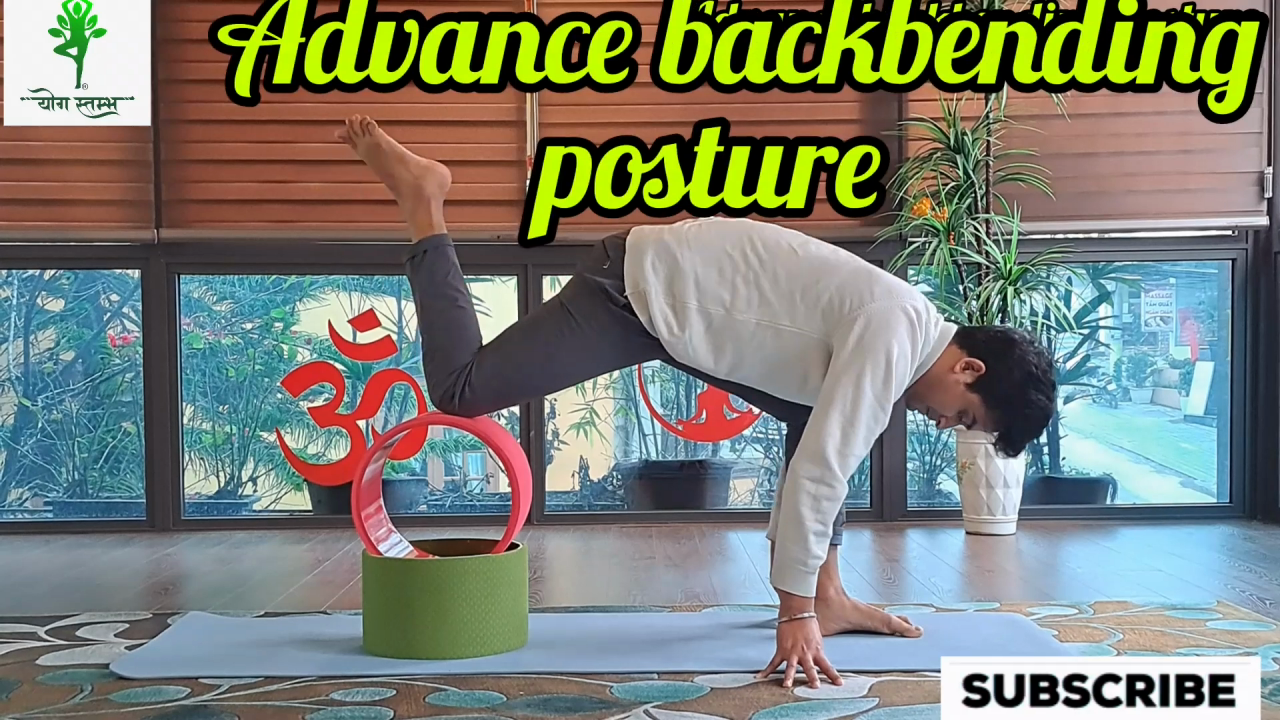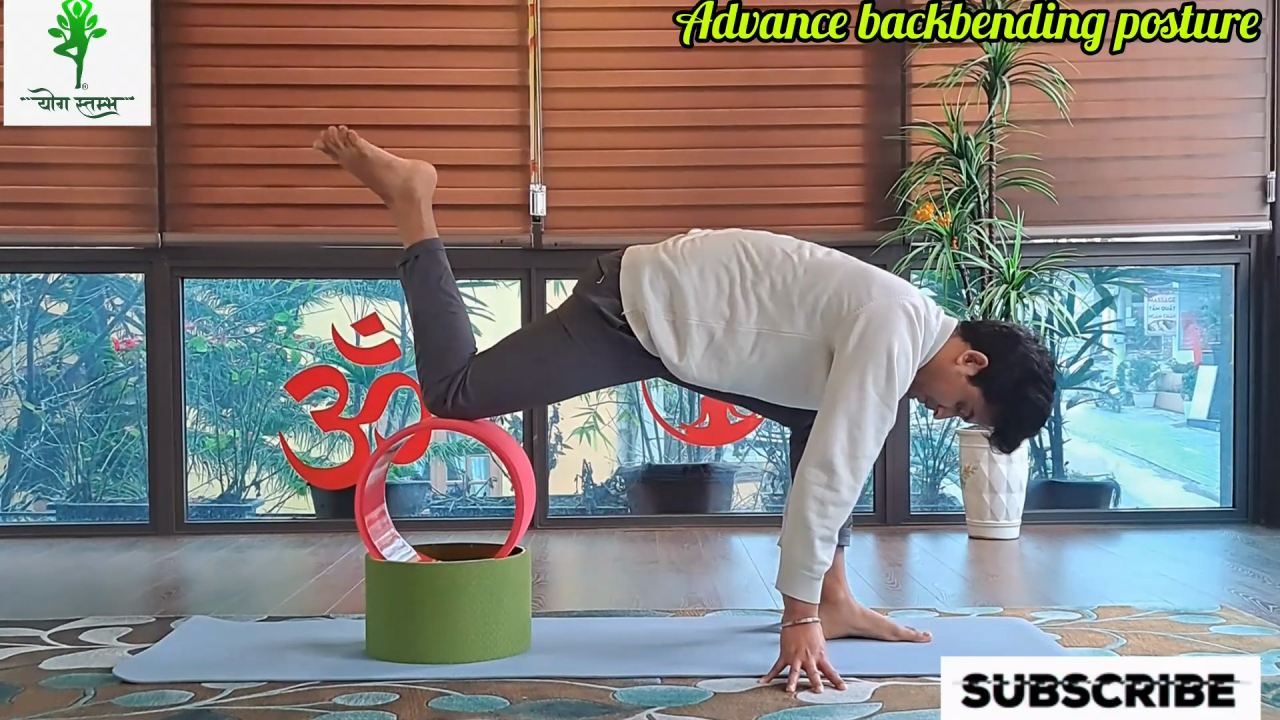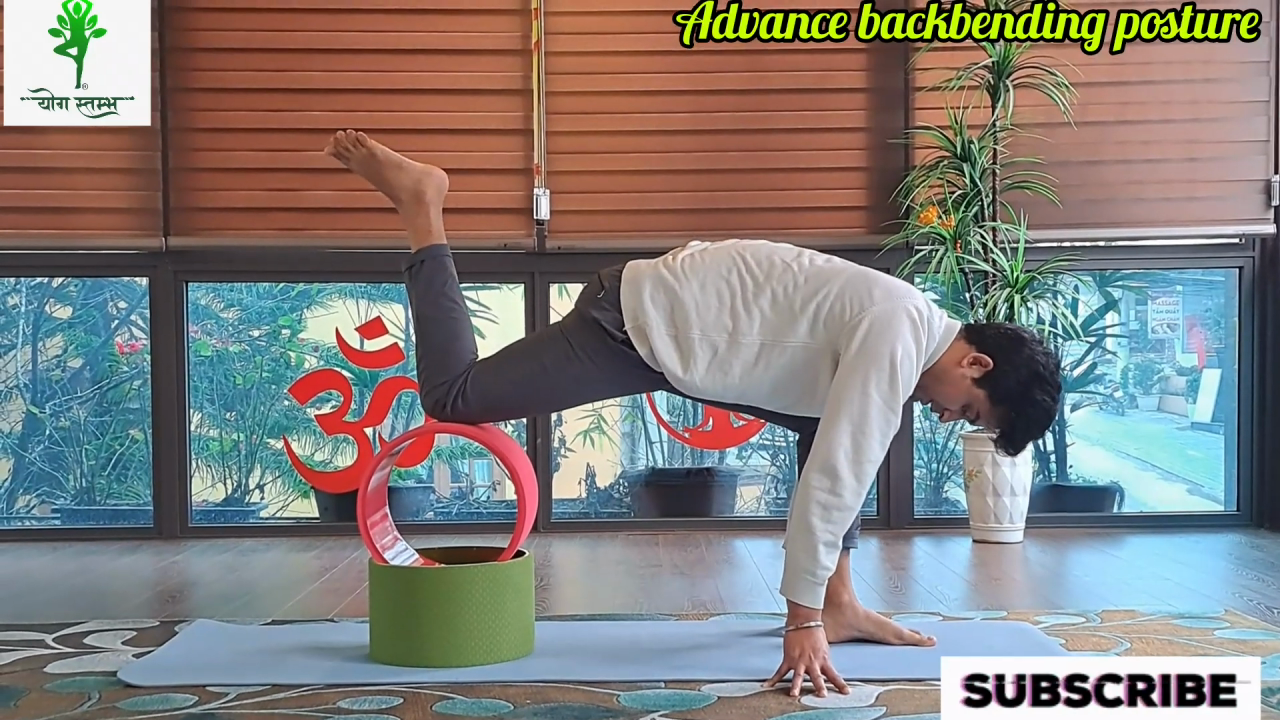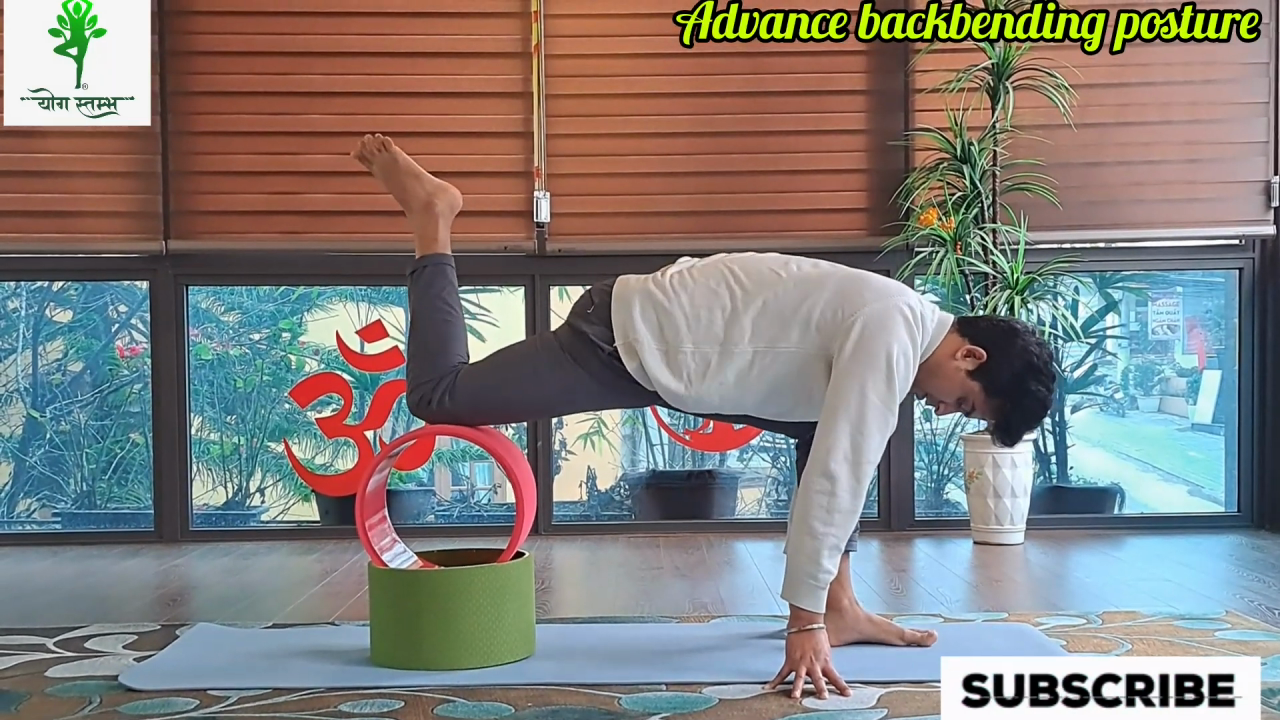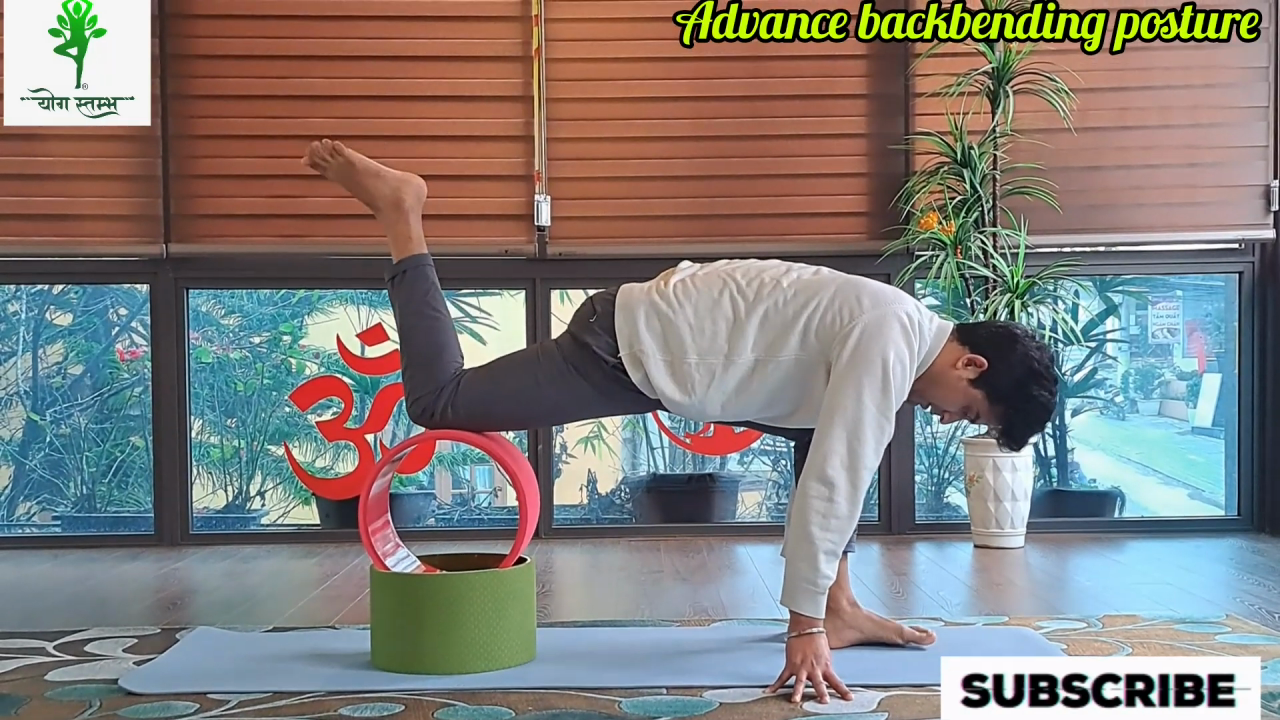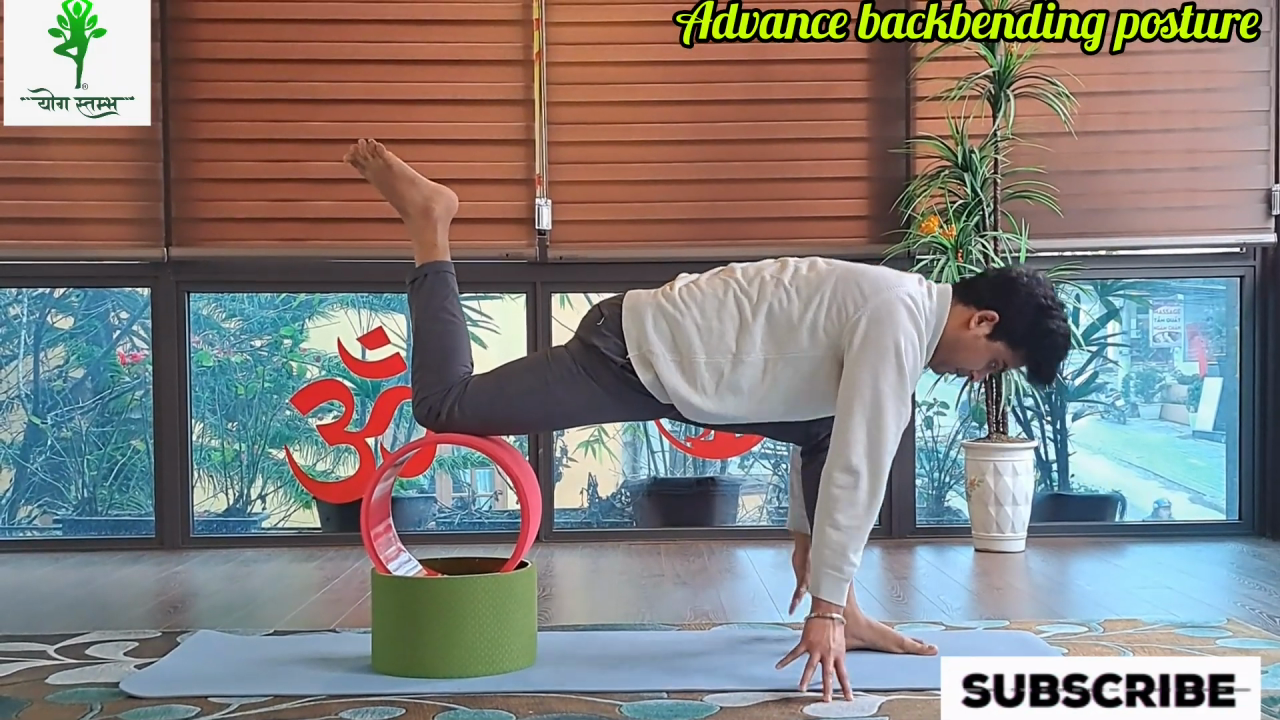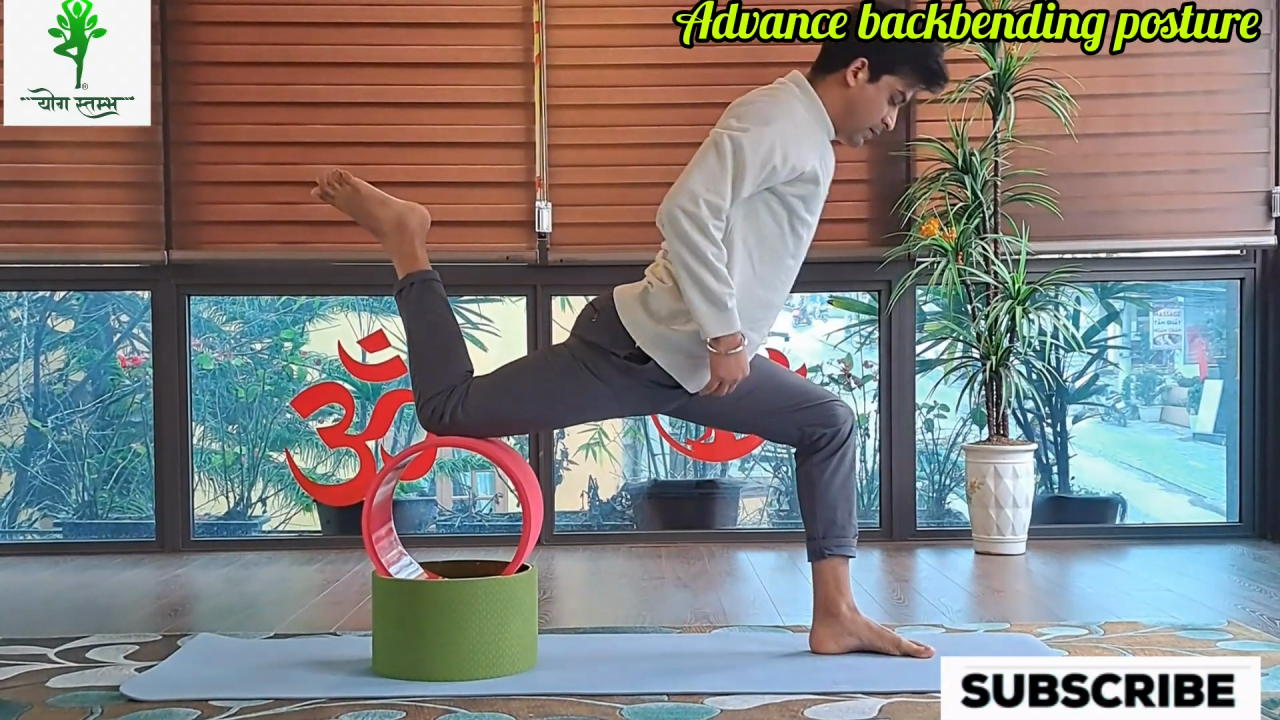
dt=0.7s
person 1, frame 1
left shoulder: (891, 332)
right shoulder: (891, 336)
left elbow: (820, 454)
right elbow: (819, 470)
left wrist: (815, 594)
right wrist: (794, 613)
left hip: (677, 292)
right hip: (635, 285)
left knee: (815, 412)
right knee: (461, 388)
left ankle: (830, 597)
right ankle: (423, 199)
person 1, frame 2
left shoulder: (899, 326)
right shoulder: (893, 335)
left elbow: (830, 459)
right elbow: (832, 473)
left wrist: (822, 600)
right wrist: (799, 618)
left hip: (667, 310)
right hip: (635, 307)
left knee: (817, 418)
right knee: (455, 394)
left ankle: (839, 604)
right ankle: (410, 198)
person 1, frame 3
left shoulder: (905, 332)
right shoulder: (896, 338)
left elbow: (836, 458)
right elbow: (834, 478)
left wrist: (826, 602)
right wrist: (803, 621)
left hip: (674, 319)
right hip: (636, 322)
left knee: (826, 421)
right knee: (453, 396)
left ankle: (842, 606)
right ankle: (421, 203)
person 1, frame 4
left shoulder: (900, 325)
right shoulder: (892, 338)
left elbow: (834, 460)
right elbow: (836, 479)
left wrist: (825, 605)
right wrist: (804, 623)
left hip: (666, 332)
right hip: (625, 339)
left knee: (826, 424)
right knee: (439, 396)
left ankle: (841, 608)
right ankle: (431, 213)
person 1, frame 5
left shoulder: (897, 333)
right shoulder: (890, 345)
left elbow: (835, 470)
right elbow: (832, 485)
left wrist: (823, 609)
right wrist: (804, 627)
left hip: (665, 339)
right hip: (628, 348)
left knee: (827, 426)
right knee: (438, 402)
left ankle: (842, 611)
right ankle: (400, 209)
person 1, frame 6
left shoulder: (903, 309)
right shoulder: (899, 323)
left elbow: (835, 452)
right elbow: (855, 473)
left wrist: (810, 541)
right wrist: (824, 608)
left hip: (669, 354)
right hip: (634, 357)
left knee: (832, 425)
right knee: (445, 405)
left ankle: (847, 617)
right ankle: (429, 222)
person 1, frame 7
left shoulder: (802, 127)
right shoulder: (782, 117)
right elbow: (689, 207)
left wrist: (733, 322)
right wrist: (725, 332)
left hip: (697, 357)
right hip: (641, 349)
left knee: (829, 427)
right knee: (450, 408)
left ankle: (834, 617)
right ankle: (403, 240)
